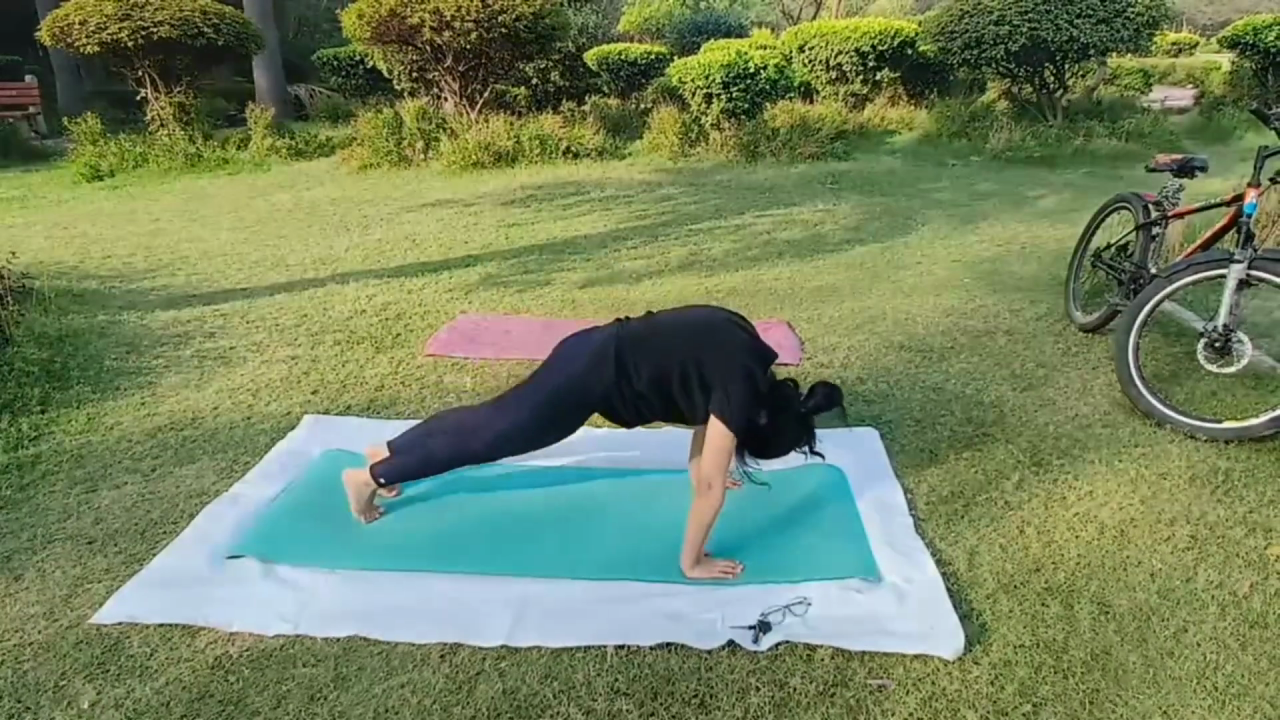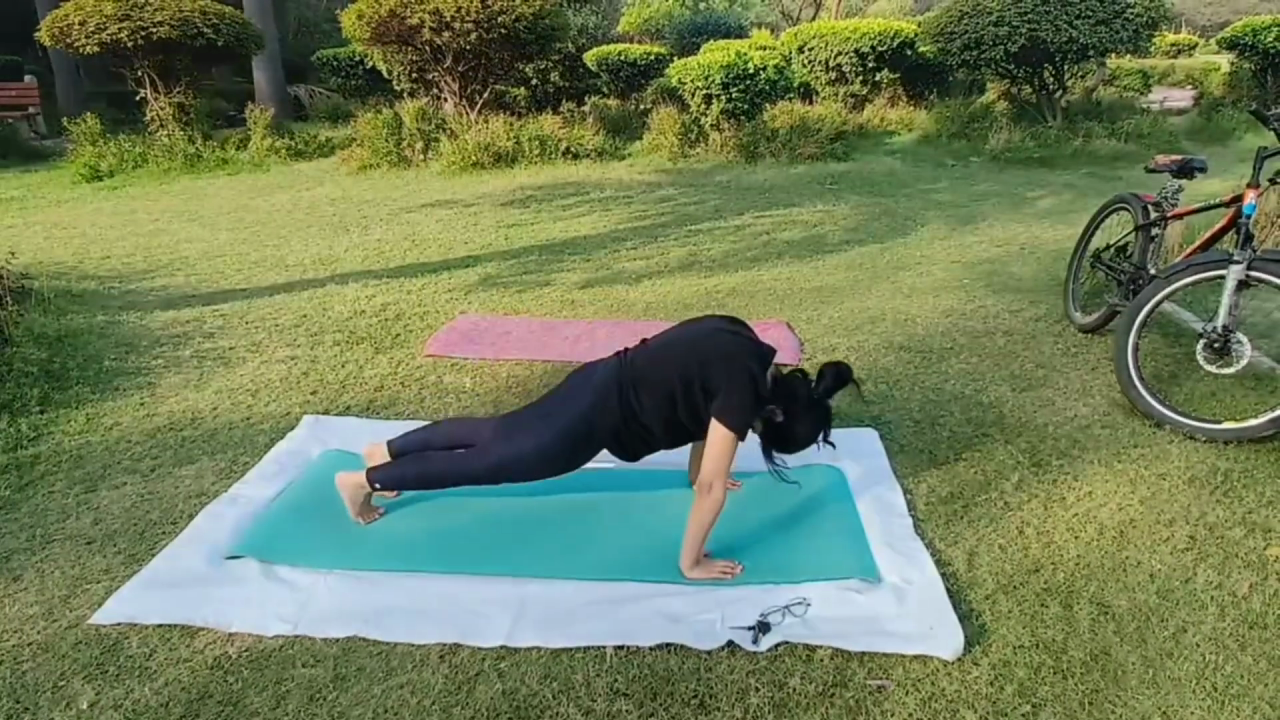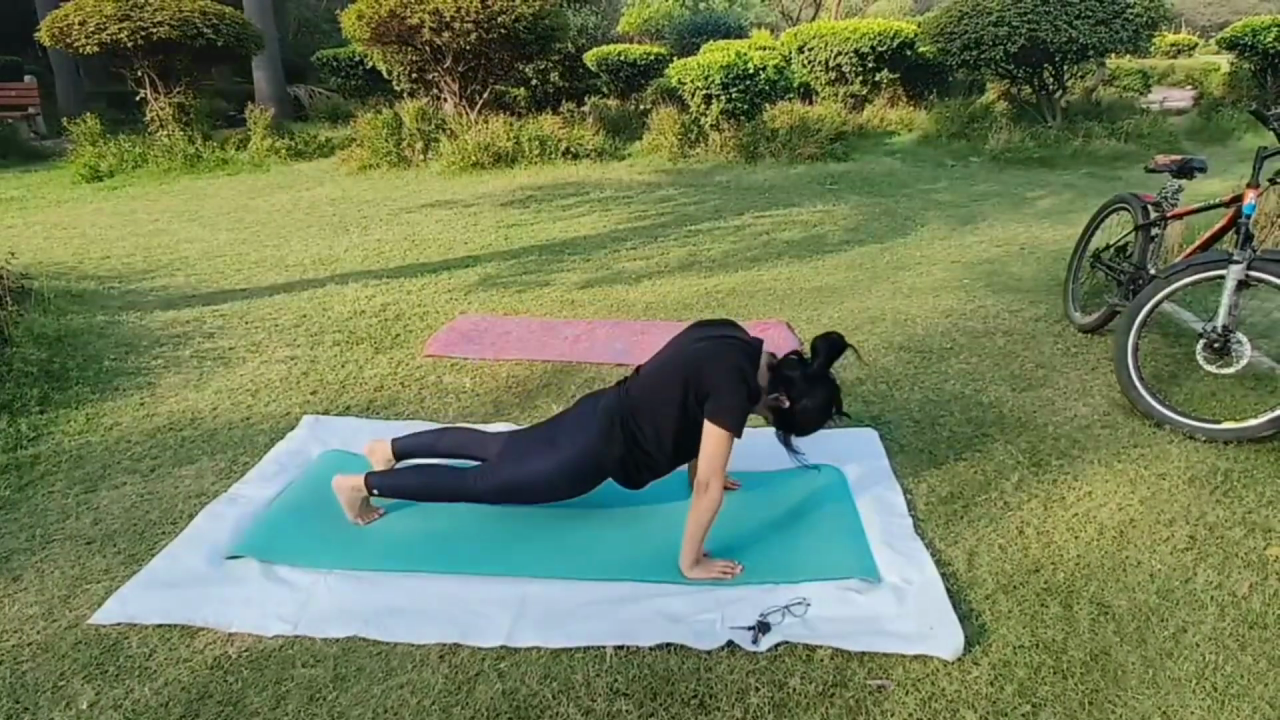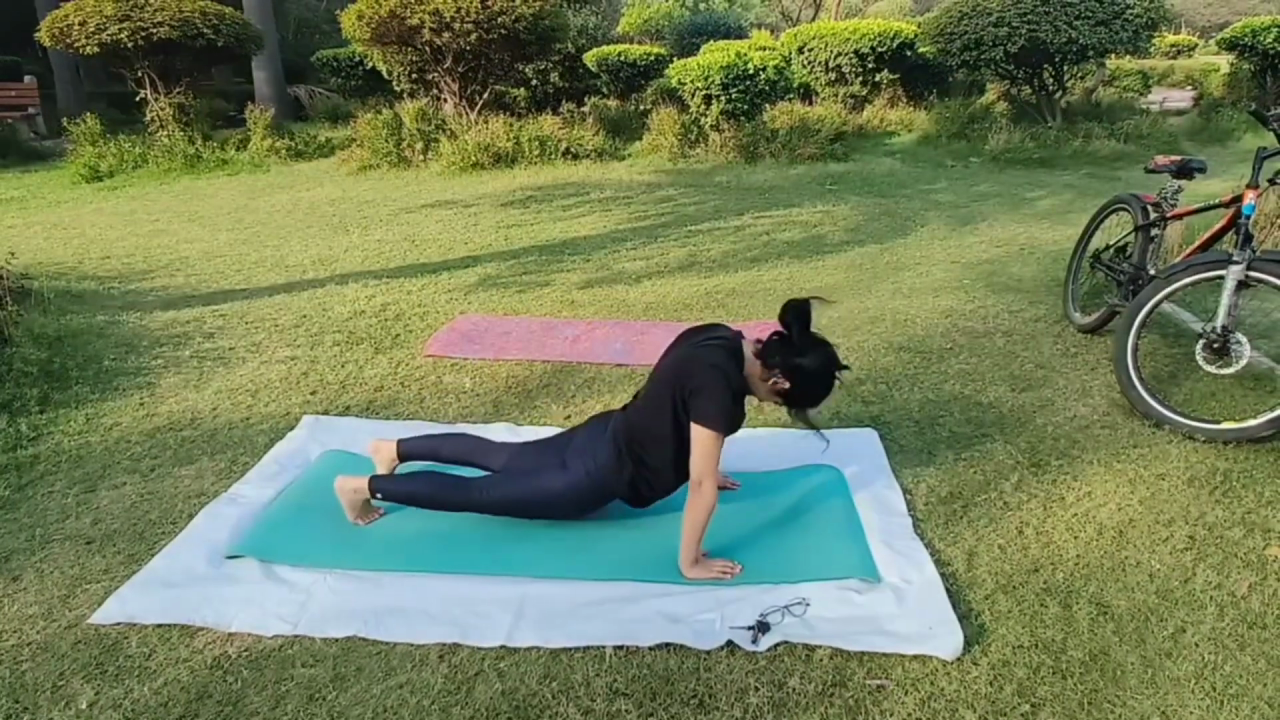
dt=0.2s
person 1, frame 1
left shoulder: (743, 351)
right shoulder: (743, 385)
right elbow: (709, 484)
left wrist: (701, 469)
right wrist: (692, 562)
left hip: (596, 355)
right hip: (594, 376)
left knee: (490, 418)
right knee: (486, 439)
left ankle: (388, 449)
right ankle: (369, 476)
person 1, frame 2
left shoulder: (743, 347)
right shoulder: (745, 386)
right elbow: (711, 487)
left wrist: (701, 473)
right wrist: (690, 563)
left hip: (599, 389)
right hip: (599, 417)
left knee: (493, 433)
right knee: (484, 463)
left ankle: (387, 450)
right ankle: (364, 480)
person 1, frame 3
left shoulder: (735, 343)
right shoulder: (736, 384)
right elbow: (707, 486)
left wrist: (703, 472)
right wrist: (691, 562)
left hip: (602, 417)
right hip: (601, 450)
left knee: (496, 447)
right knee: (481, 483)
left ankle: (390, 449)
right ankle: (363, 485)
person 1, frame 4
left shoulder: (721, 339)
right shoulder: (720, 380)
right elbow: (701, 486)
left wrist: (702, 473)
right wrist: (690, 562)
left hip: (609, 438)
right hip: (607, 475)
left knee: (501, 458)
right knee: (481, 494)
left ankle: (395, 449)
right ankle: (366, 488)
